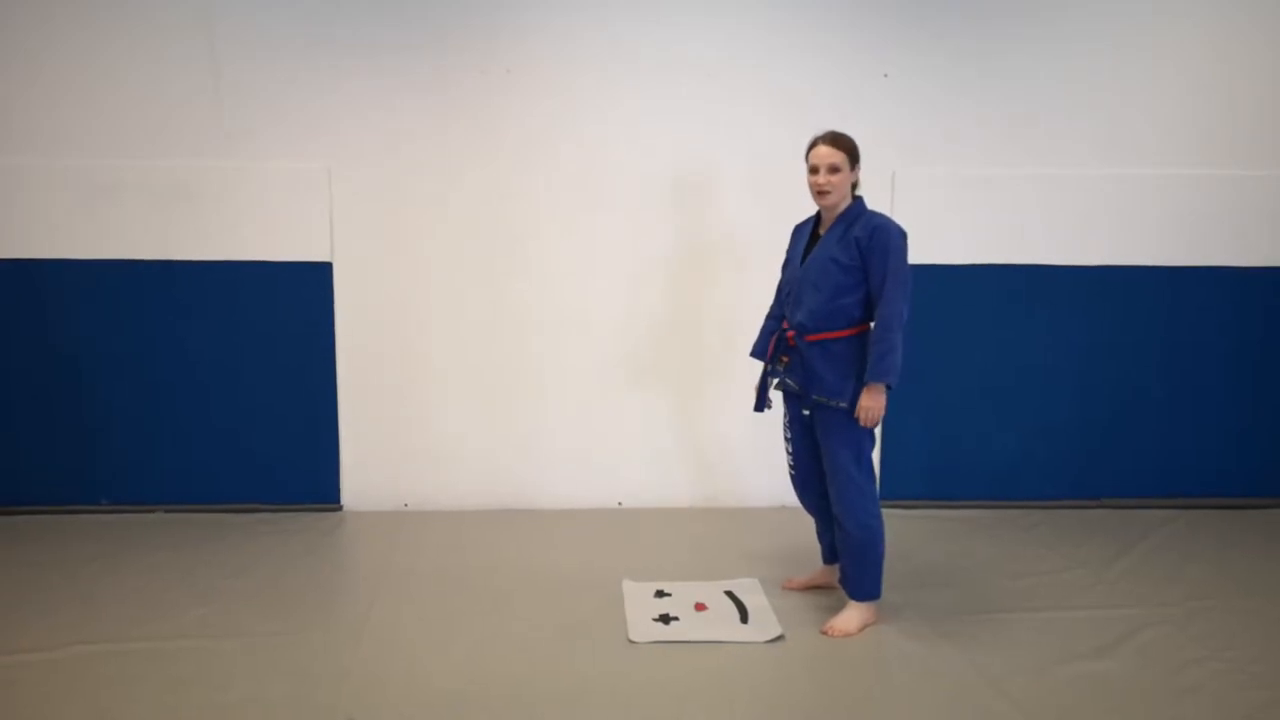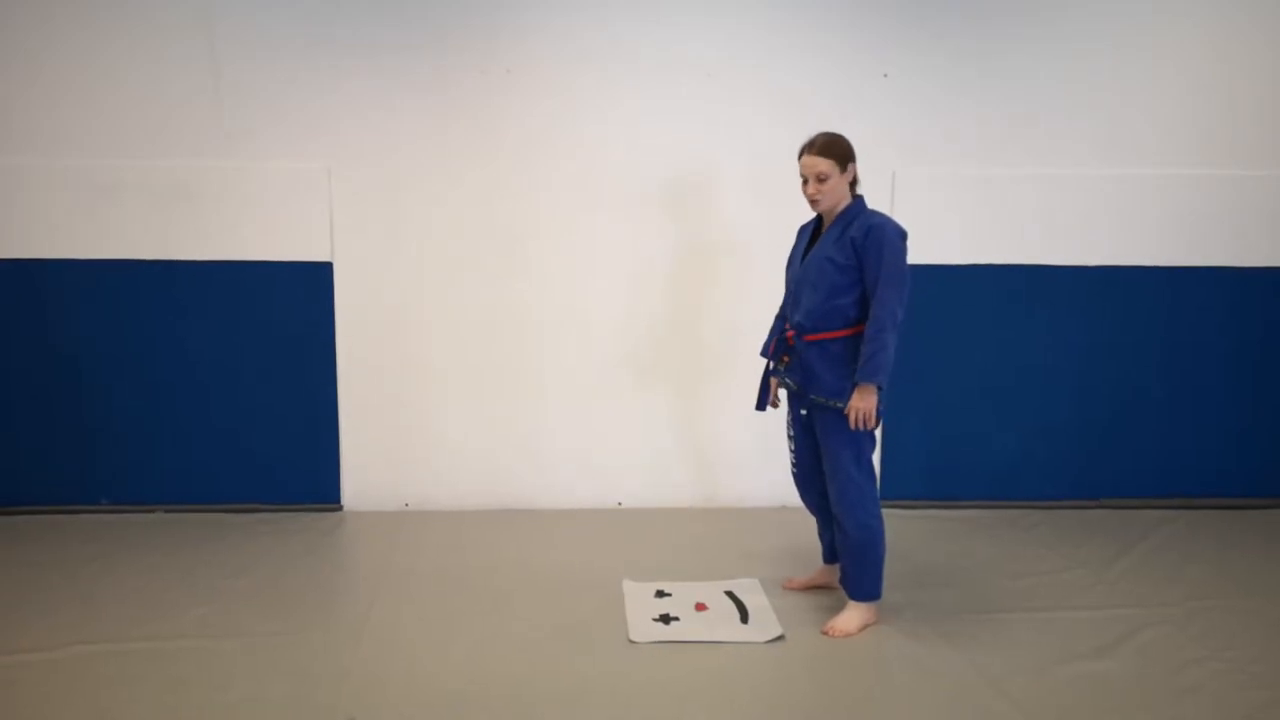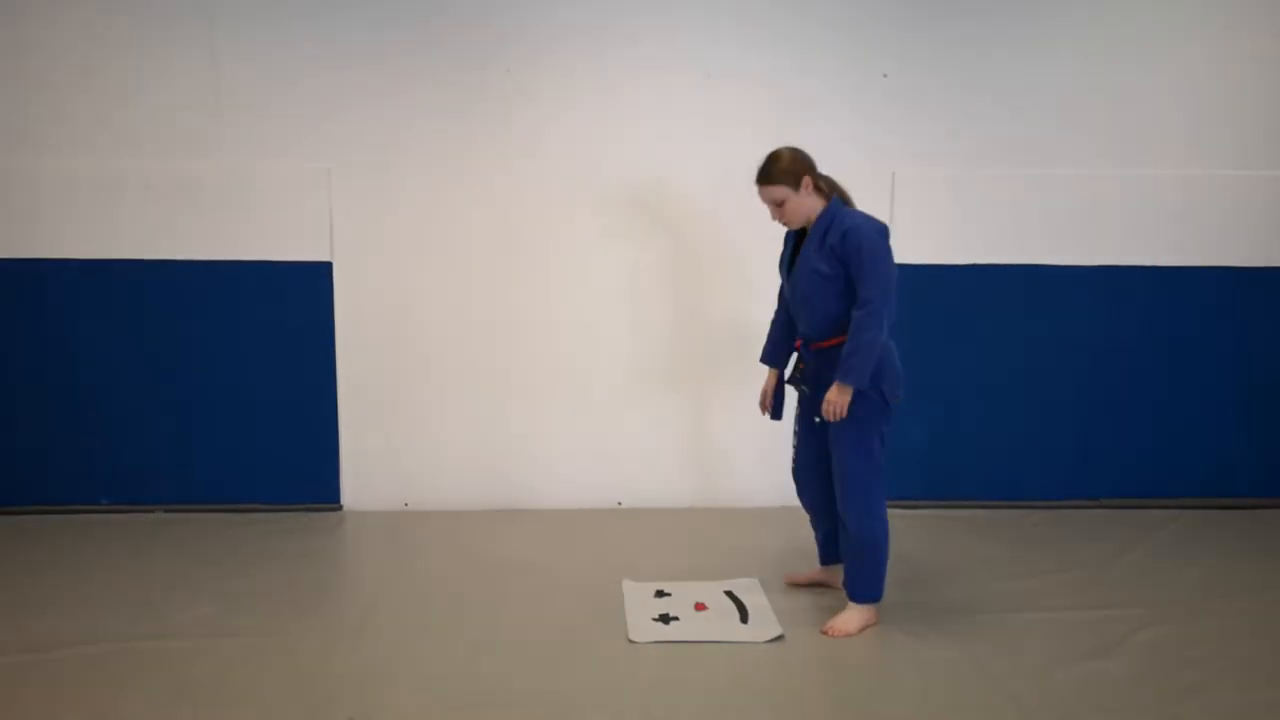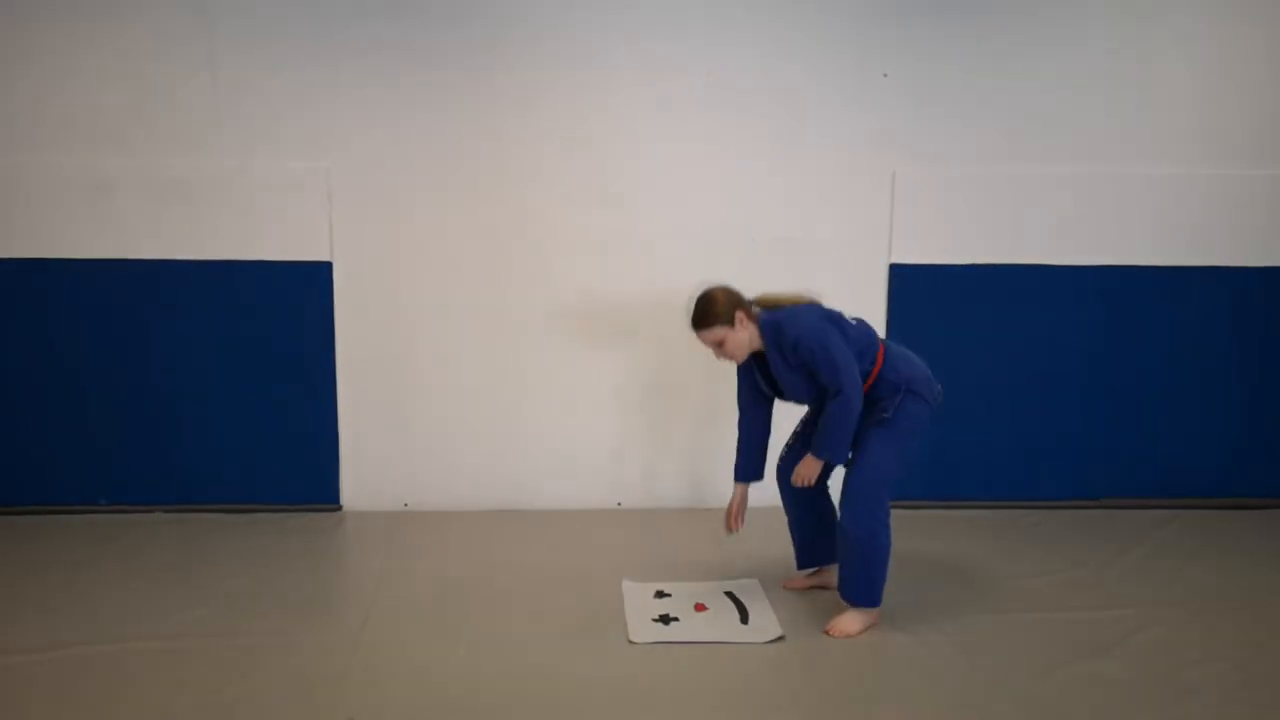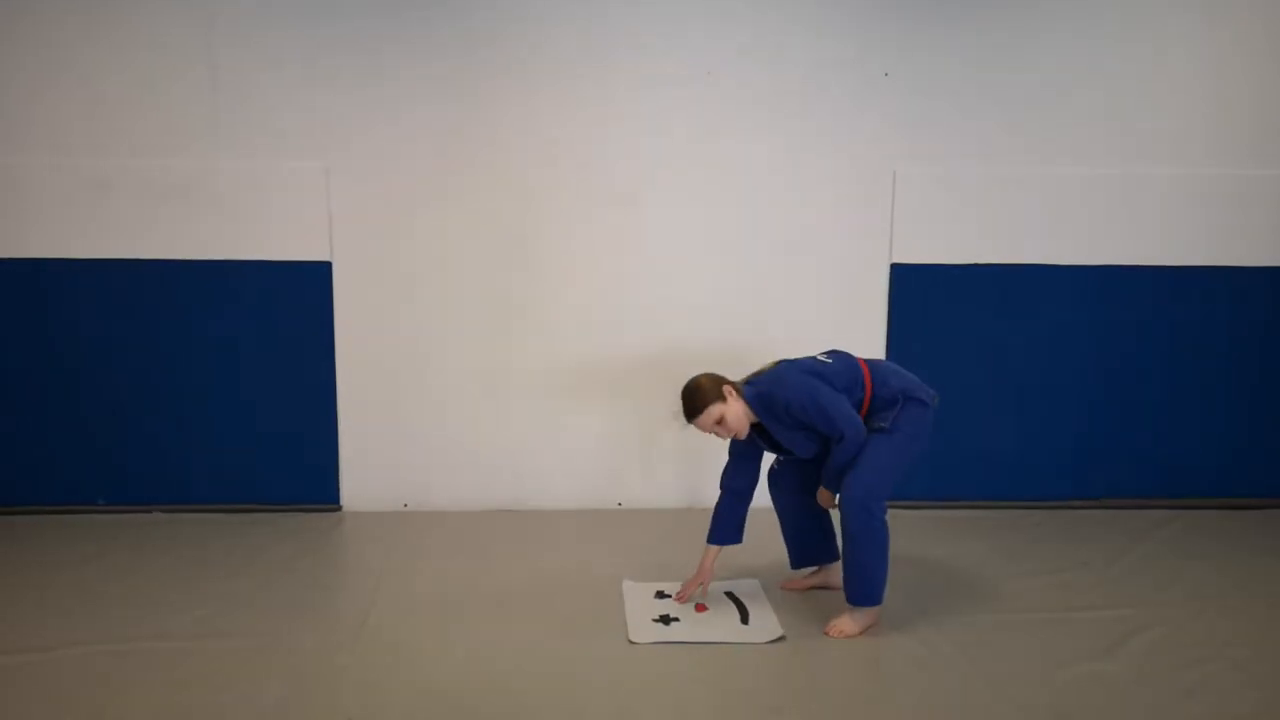
dt=0.3s
person 1, frame 1
left shoulder: (878, 232)
right shoulder: (803, 232)
left elbow: (890, 314)
left wrist: (876, 384)
right wrist: (768, 362)
left hip: (842, 376)
right hip: (800, 372)
left knee: (849, 486)
right knee: (810, 480)
left ankle: (864, 599)
right ankle: (834, 566)
person 1, frame 2
left shoulder: (877, 232)
right shoulder: (810, 232)
left elbow: (886, 314)
left wrist: (868, 384)
right wrist: (777, 364)
left hip: (844, 378)
right hip: (806, 374)
left knee: (849, 487)
right knee: (812, 480)
left ankle: (864, 602)
right ankle: (836, 567)
person 1, frame 3
left shoulder: (858, 232)
right shoulder: (797, 239)
left elbow: (873, 311)
right elbow: (788, 310)
left wrist: (846, 382)
right wrist: (775, 368)
left hip: (858, 378)
right hip: (817, 373)
left knee: (857, 486)
right knee: (810, 475)
left ankle: (864, 601)
right ankle: (834, 566)
person 1, frame 4
left shoulder: (802, 329)
right shoulder: (751, 358)
left elbow: (847, 393)
right elbow: (753, 422)
left wrist: (818, 457)
right wrist: (740, 490)
left hip: (902, 397)
right hip: (860, 399)
left knee: (862, 494)
right knee: (792, 471)
left ankle: (865, 605)
right ankle: (828, 565)
person 1, frame 5
left shoulder: (787, 391)
right shoulder: (748, 424)
left elbow: (850, 433)
right elbow: (736, 490)
left wrist: (829, 486)
right wrist: (706, 565)
left hip: (901, 406)
right hip: (857, 414)
left knee: (857, 495)
right knee: (787, 477)
left ankle: (866, 606)
right ankle: (828, 568)
